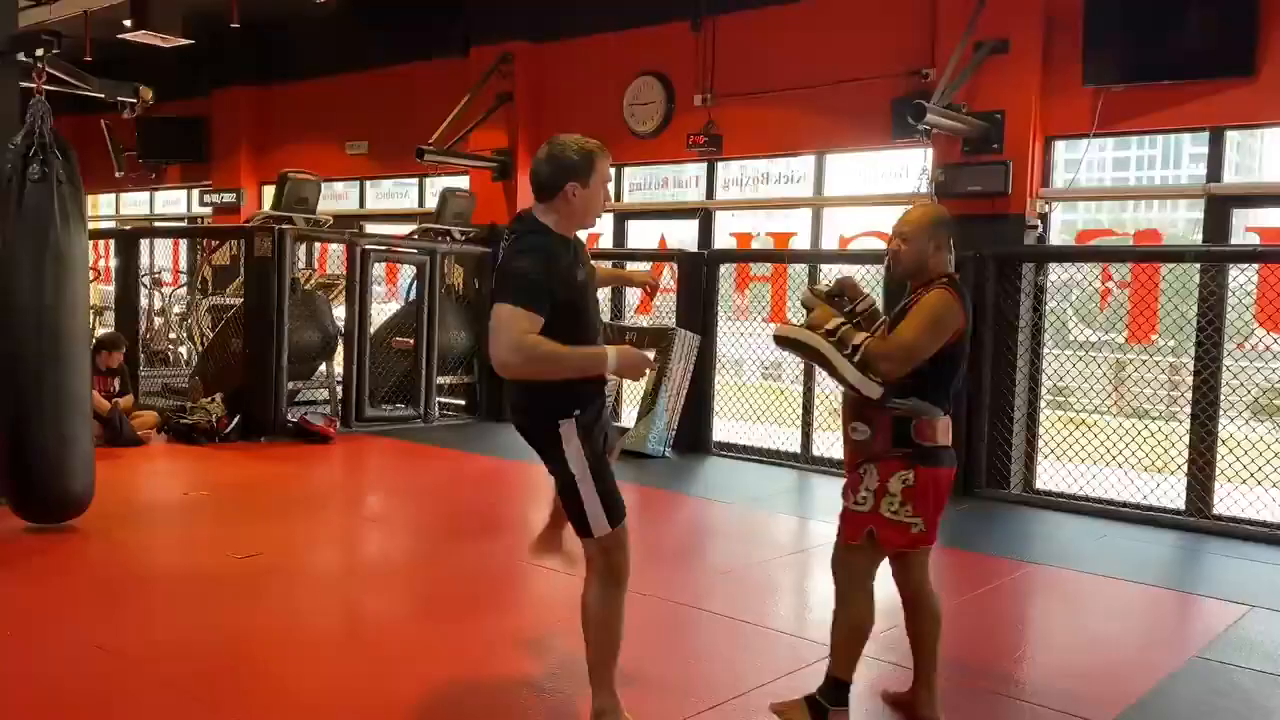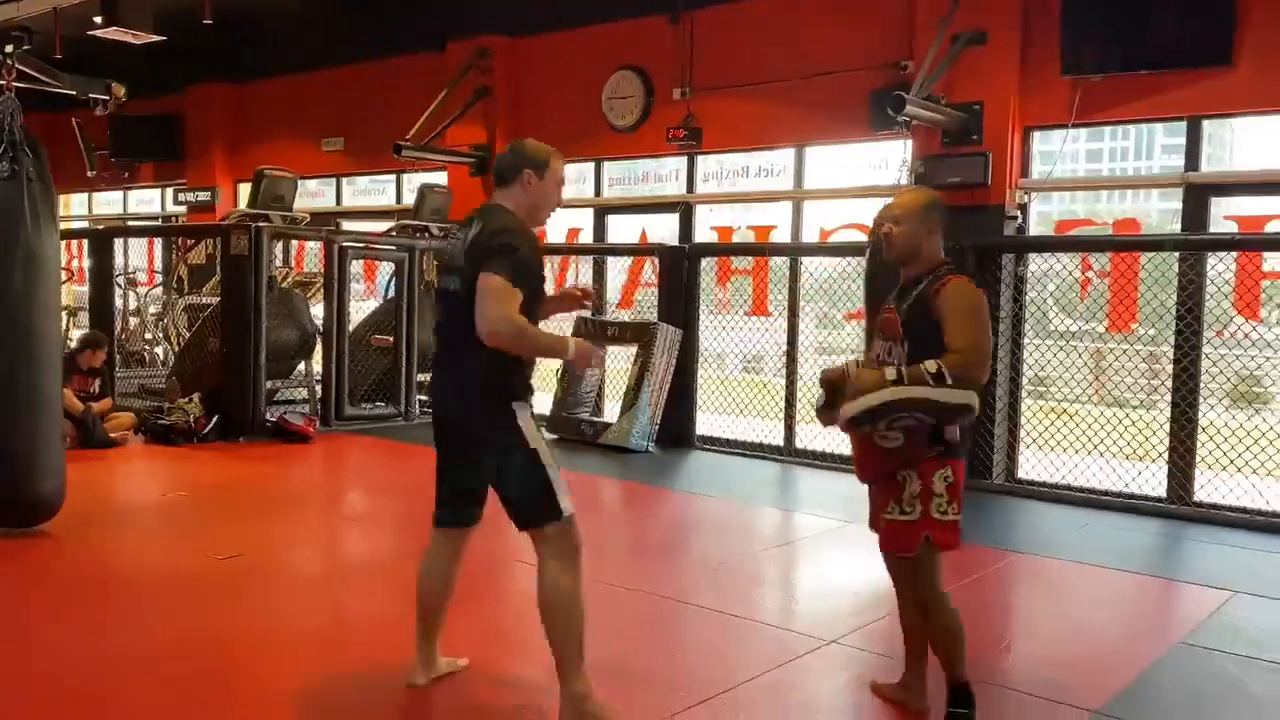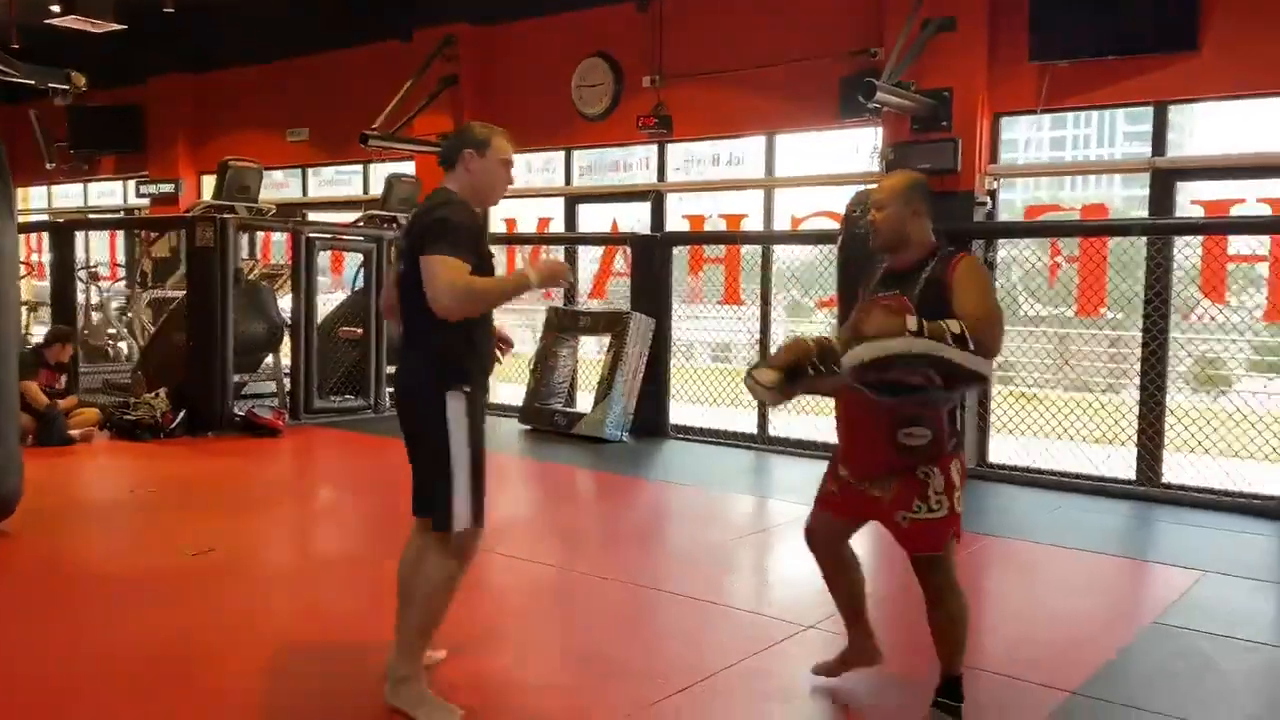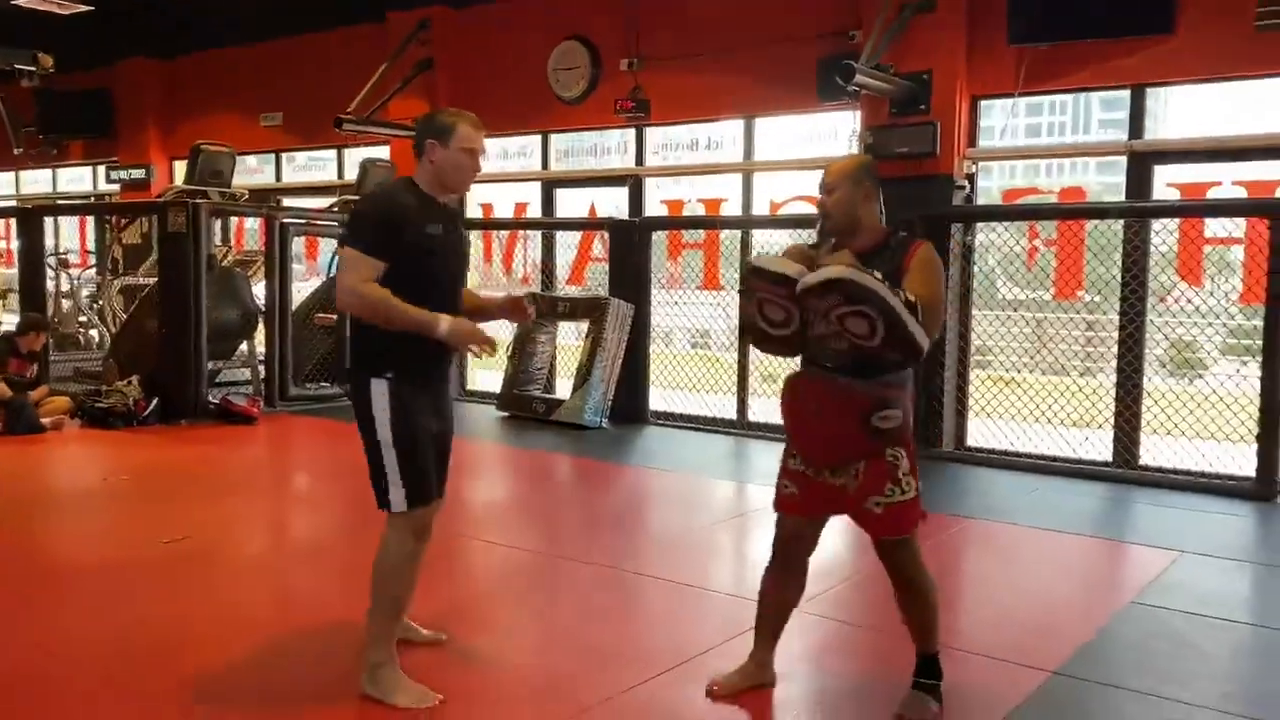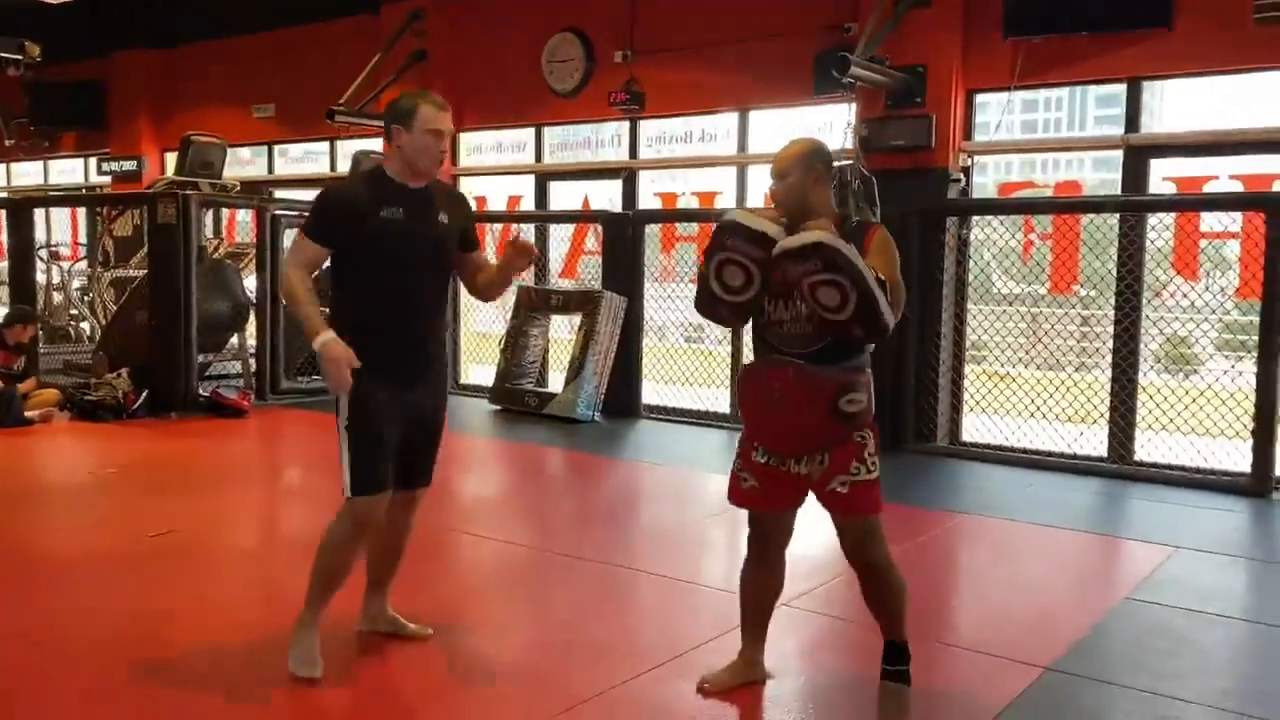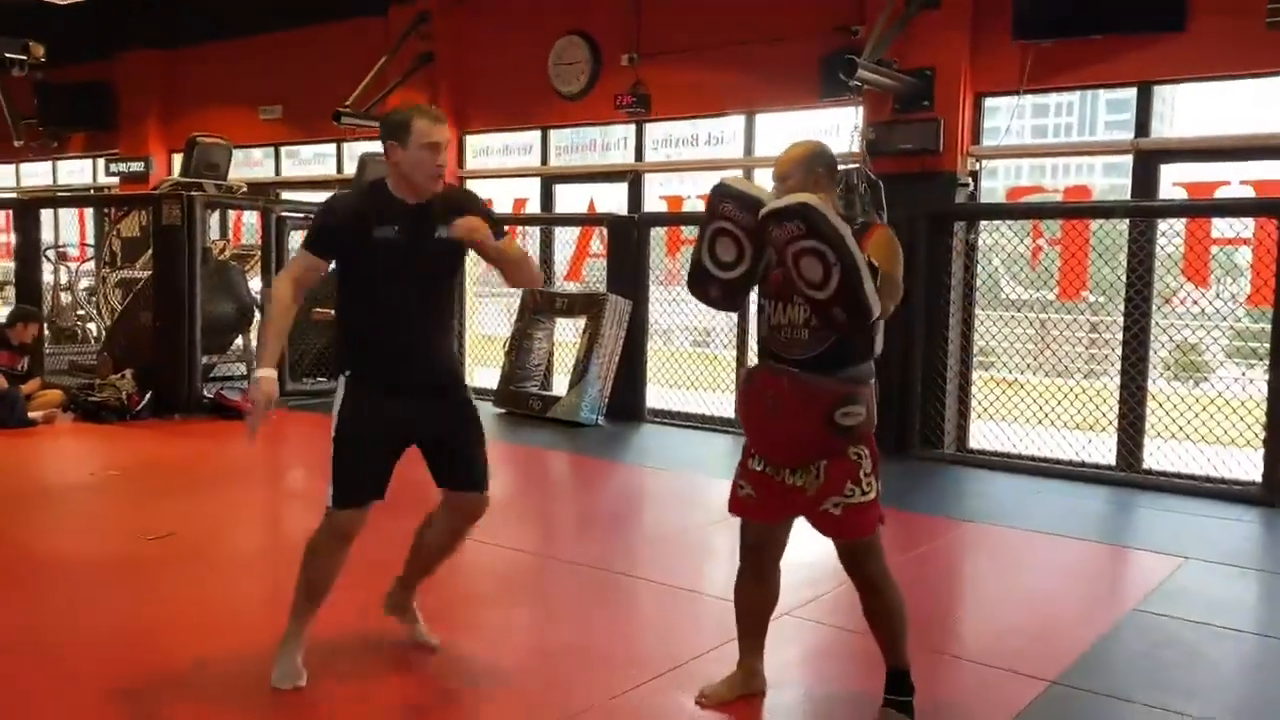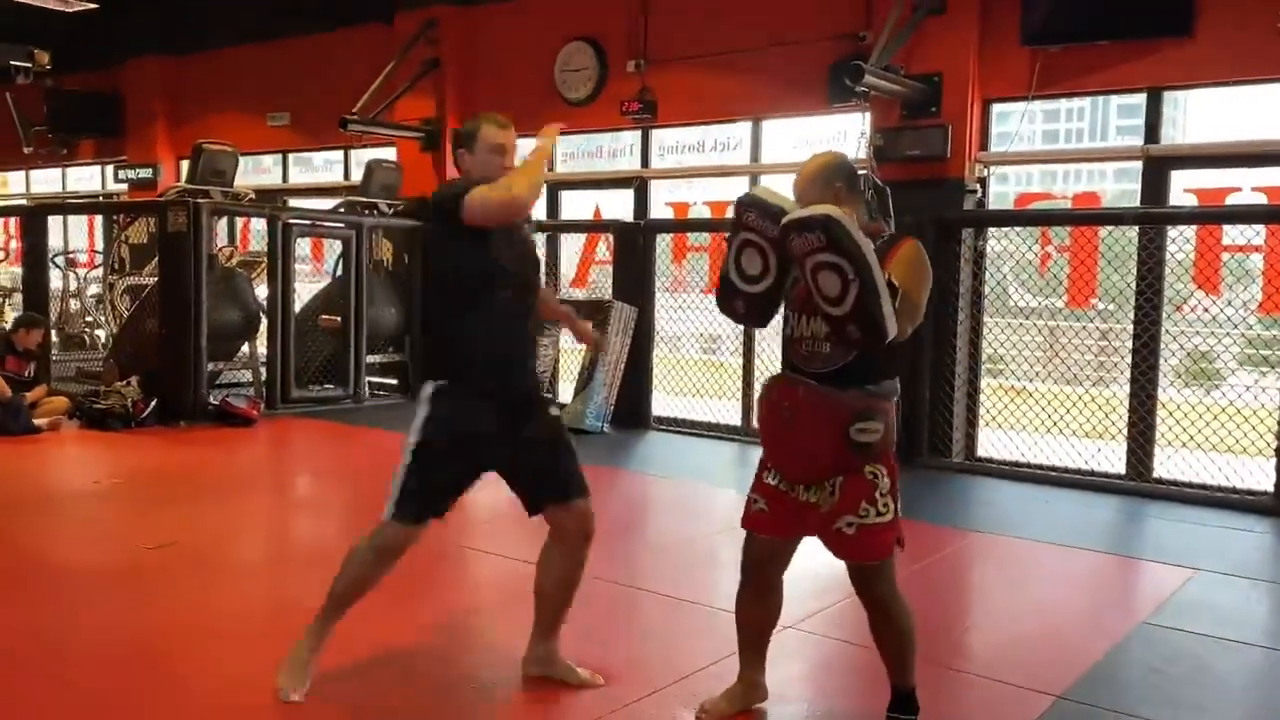
dt=0.3s
person 1, frame 1
left shoulder: (542, 230)
right shoulder: (534, 258)
right elbow: (507, 354)
left wrist: (609, 276)
right wrist: (608, 357)
left hip: (554, 402)
right hip: (559, 413)
right knee: (610, 553)
left ankle: (557, 527)
person 1, frame 2
left shoulder: (473, 232)
right shoulder: (511, 238)
right elbow: (494, 326)
left wrist: (555, 303)
right wrist: (567, 348)
left hip: (451, 401)
right hip: (495, 408)
left knee: (449, 532)
right knee: (559, 541)
left ankle: (425, 658)
person 1, frame 3
left shoulder: (442, 216)
right shoulder: (451, 216)
left elbow: (397, 306)
right elbow: (449, 297)
left wrist: (481, 332)
right wrist: (529, 276)
left hip: (437, 386)
right hip: (444, 392)
left knee: (433, 524)
right knee: (457, 537)
left ankle: (406, 645)
person 1, frame 4
left shoulder: (448, 215)
right shoulder: (386, 207)
right elbow: (351, 294)
left wrist: (494, 307)
right wrist: (442, 325)
left hip: (428, 380)
right hip: (388, 382)
left knee: (423, 508)
right knee: (411, 517)
left ankle: (390, 617)
right ankle: (379, 666)
person 1, frame 5
left shoulder: (451, 202)
right shoulder: (351, 196)
left elbow: (481, 286)
right elbow: (296, 270)
left wrist: (508, 266)
right wrist: (326, 338)
left hip: (428, 374)
right hip: (368, 375)
left knee: (405, 496)
right knee: (367, 506)
left ankle: (374, 607)
right ankle: (306, 627)
person 1, frame 6
left shoulder: (461, 205)
right shoulder: (350, 211)
left elbow: (530, 279)
right elbow: (289, 283)
left wrist: (492, 243)
right wrist: (266, 368)
left hip: (439, 384)
right hip: (370, 388)
left knee: (469, 502)
right knee: (344, 521)
left ankle: (402, 597)
right ankle: (293, 639)
person 1, frame 7
left shoulder: (512, 232)
right shoulder: (455, 201)
right elbow: (514, 201)
left wrist: (568, 317)
right wrist: (546, 148)
left hip: (518, 394)
right hip: (458, 393)
left knee: (576, 522)
right knee: (397, 534)
left ankle: (543, 650)
right ankle: (311, 642)
person 2, frame 1
left shoulder: (941, 301)
right shoulder: (923, 298)
left elbow: (886, 361)
right elbow: (887, 349)
left wrist: (833, 323)
right wrist: (860, 305)
left hip: (902, 459)
right hip: (906, 454)
left knee: (852, 570)
right knee: (911, 575)
person 2, frame 2
left shoulder: (954, 290)
right shoulder: (905, 286)
left elbow: (972, 368)
left wrist: (888, 378)
right wrist: (859, 373)
left hip: (926, 456)
right hip: (899, 453)
left knee: (918, 579)
right knee: (913, 575)
person 2, frame 3
left shoulder: (959, 270)
right shoulder: (881, 275)
left elbow: (986, 341)
left wrist: (904, 326)
right wrist: (812, 351)
left hip: (921, 449)
right hip: (864, 439)
left knee: (934, 571)
right knee: (822, 534)
right ankle: (861, 641)
person 2, frame 4
left shoulder: (913, 255)
right shoulder: (822, 255)
left elbow: (922, 330)
right elbow: (778, 337)
left wrist: (862, 279)
right wrist: (780, 283)
left hip: (876, 433)
right hip: (814, 426)
left knee: (900, 556)
right knee: (788, 546)
right ankle: (760, 662)
person 2, frame 5
left shoulder: (867, 239)
right shoulder: (769, 240)
left elbow: (885, 314)
right hip: (772, 413)
left knee: (864, 545)
right knee: (764, 539)
left ankle: (896, 659)
right ankle: (751, 657)
person 2, frame 6
left shoulder: (871, 237)
right shoulder: (773, 239)
left elbow: (876, 303)
left hip: (837, 426)
right hip: (774, 420)
left knee: (864, 562)
right knee: (757, 549)
right ankle: (749, 669)
person 2, frame 7
left shoulder: (901, 252)
right shoulder: (805, 247)
left elbow: (892, 326)
right elbow: (746, 308)
left wrist: (850, 248)
right wrist: (760, 240)
left hip: (857, 446)
right hip: (792, 436)
left knee: (875, 581)
right knee: (759, 562)
